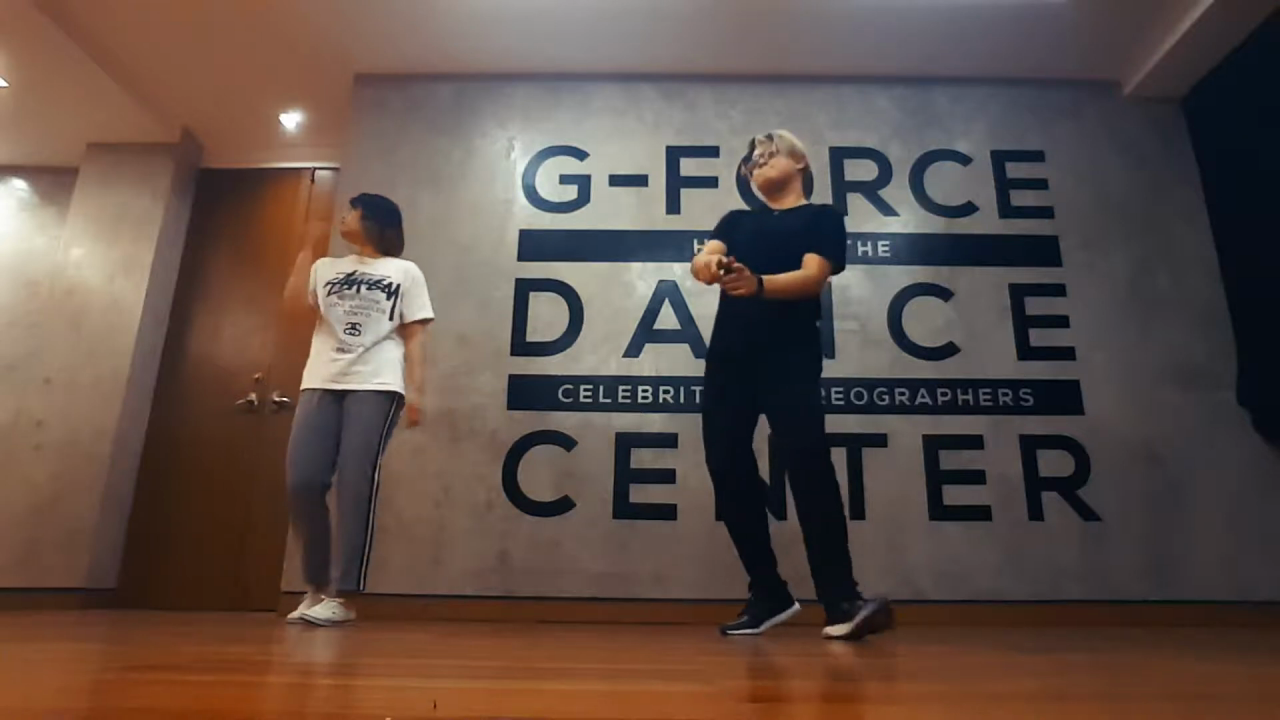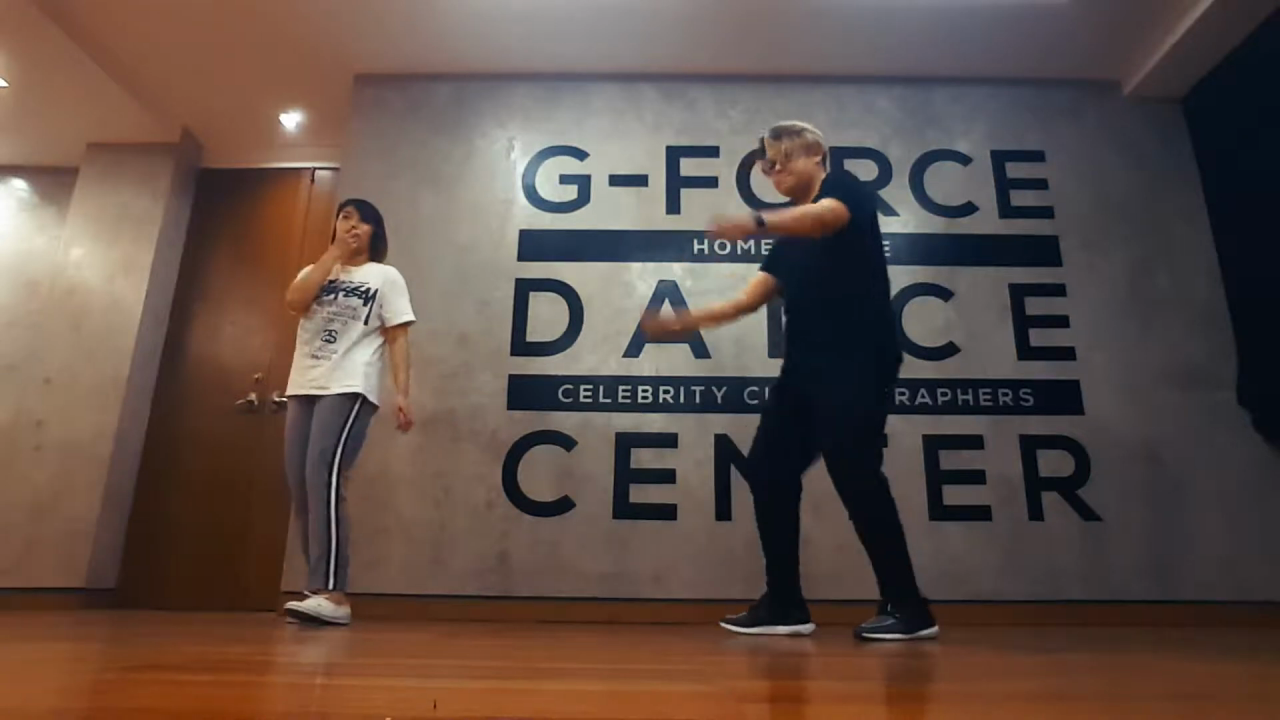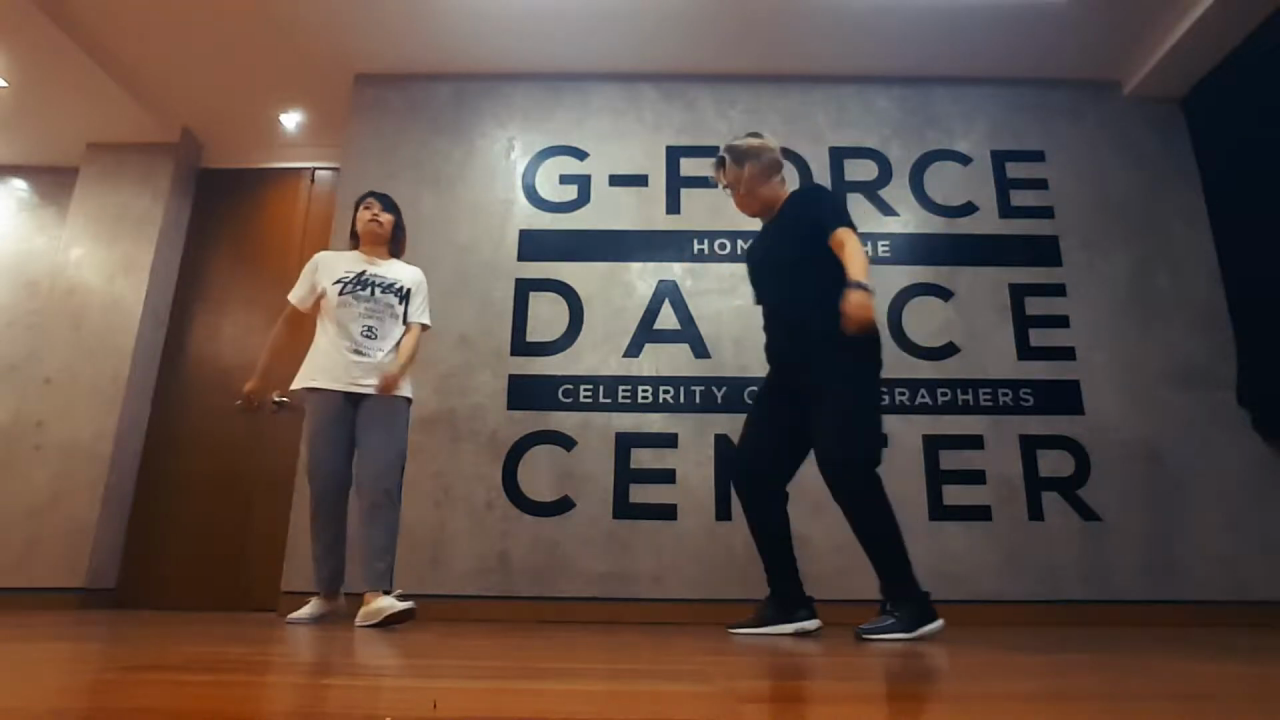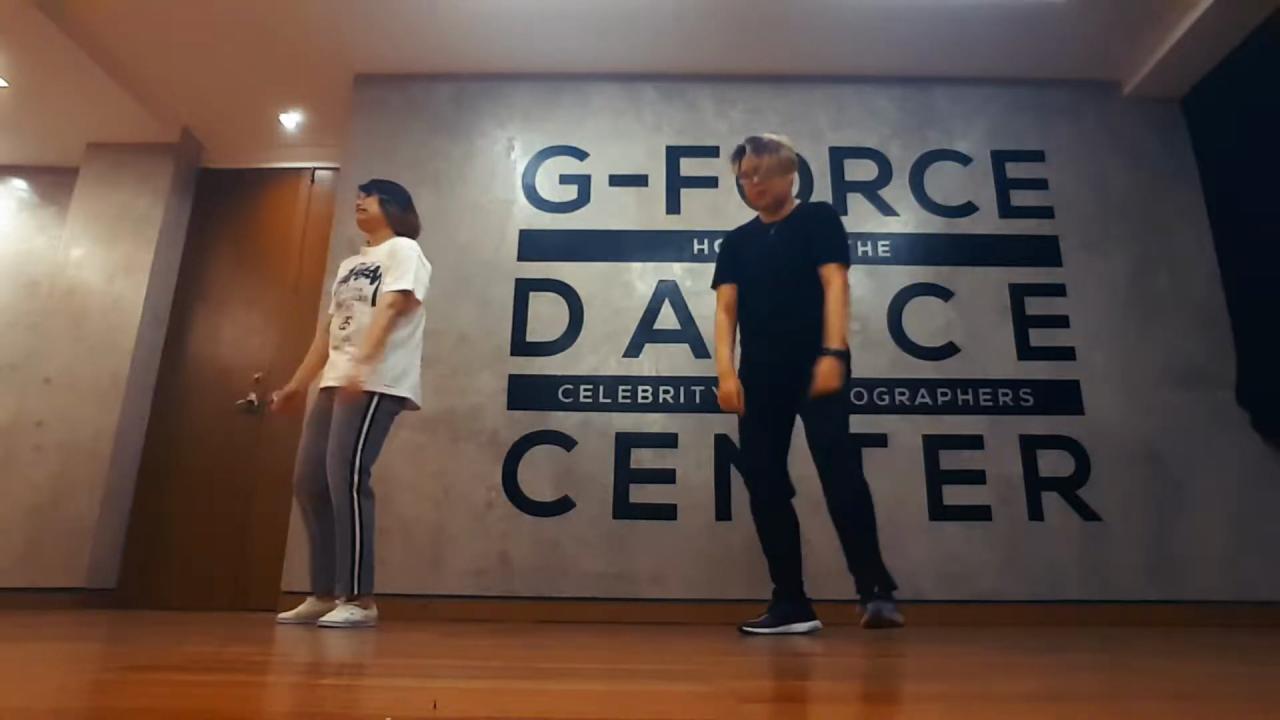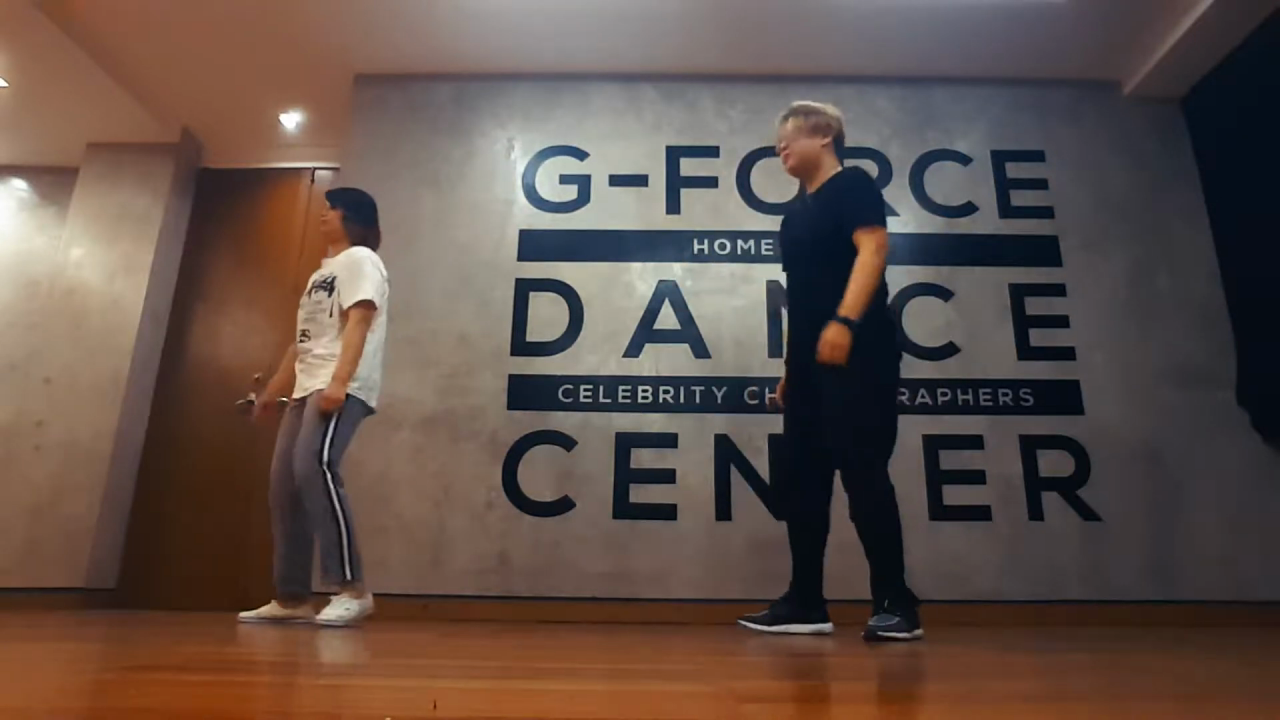
dt=0.7s
person 1, frame 1
left shoulder: (822, 218)
right shoulder: (737, 221)
left elbow: (812, 276)
right elbow: (703, 259)
left wrist: (758, 284)
right wrist: (711, 267)
left hip: (790, 351)
right hip: (729, 355)
left knee: (806, 453)
right knee: (727, 465)
left ankle: (841, 598)
right ankle: (769, 593)
person 1, frame 2
left shoulder: (843, 188)
right shoulder: (788, 242)
left elbow: (824, 219)
right elbow: (749, 299)
left wrist: (757, 223)
right wrist: (685, 322)
left hip: (857, 353)
right hip: (805, 360)
left knee: (851, 462)
right knee: (768, 468)
left ankle: (906, 604)
right ankle: (784, 603)
person 1, frame 3
left shoulder: (812, 204)
right shoulder: (758, 249)
left elbow: (847, 246)
left wrist: (859, 287)
right wrist: (771, 384)
left hip: (842, 361)
right hip: (788, 373)
left knee: (846, 472)
right knee: (751, 471)
left ankle: (906, 601)
right ankle: (787, 600)
person 1, frame 4
left shoulder: (819, 219)
right shoulder: (737, 242)
left elbow: (836, 286)
right elbow: (725, 310)
left wrist: (832, 353)
right wrist: (726, 373)
left hip: (816, 367)
right hip: (761, 374)
left knee: (838, 463)
right knee: (763, 481)
left ankle: (875, 589)
right ankle: (791, 602)
person 1, frame 5
left shoulder: (852, 185)
right shoulder: (798, 211)
left elbow: (874, 249)
left wrist: (845, 321)
right wrist: (792, 366)
left hip: (857, 351)
right hip: (811, 358)
left knee: (862, 470)
right knee: (801, 476)
left ankle: (895, 604)
right ankle: (806, 601)
person 2, frame 1
left shoulder: (405, 272)
right shoulder: (328, 268)
left elbow: (413, 336)
right elbow: (294, 300)
left wrist: (415, 390)
right wrist: (308, 250)
left hip: (375, 387)
right hip: (320, 384)
left knee: (356, 485)
right knee: (302, 482)
left ankle: (341, 595)
right ankle: (318, 587)
person 2, frame 2
left shoulder: (386, 276)
right shoulder: (315, 271)
left elbow: (397, 338)
right elbow: (294, 300)
left wrist: (402, 392)
right wrist: (334, 254)
left hip: (350, 388)
right hip: (303, 388)
left knee: (324, 478)
right knee: (302, 489)
left ankle: (331, 595)
right ankle: (323, 592)
person 2, frame 3
left shoulder: (410, 277)
right shoulder: (324, 263)
left elbow: (413, 333)
right elbow: (290, 318)
left wrist: (398, 367)
right wrist: (259, 373)
left hip: (384, 390)
right hip: (326, 384)
left knee: (380, 485)
right knee: (325, 486)
left ankle: (377, 593)
right ankle: (327, 592)
person 2, frame 4
left shoulder: (403, 250)
right shoulder: (348, 265)
left elbow: (392, 310)
left wrist: (359, 369)
right wrist: (297, 382)
left hip: (376, 382)
right hip: (336, 382)
left knee: (347, 476)
right knee: (310, 481)
left ankle: (358, 598)
right ankle: (325, 592)
person 2, frame 5
left shoulder: (360, 260)
right shoulder: (323, 271)
left elbow: (358, 322)
left wrist: (339, 382)
right wrist: (273, 390)
left hip: (342, 388)
right hip: (308, 390)
left knee: (316, 468)
right knee: (284, 484)
left ankle: (352, 588)
right ankle: (292, 597)
